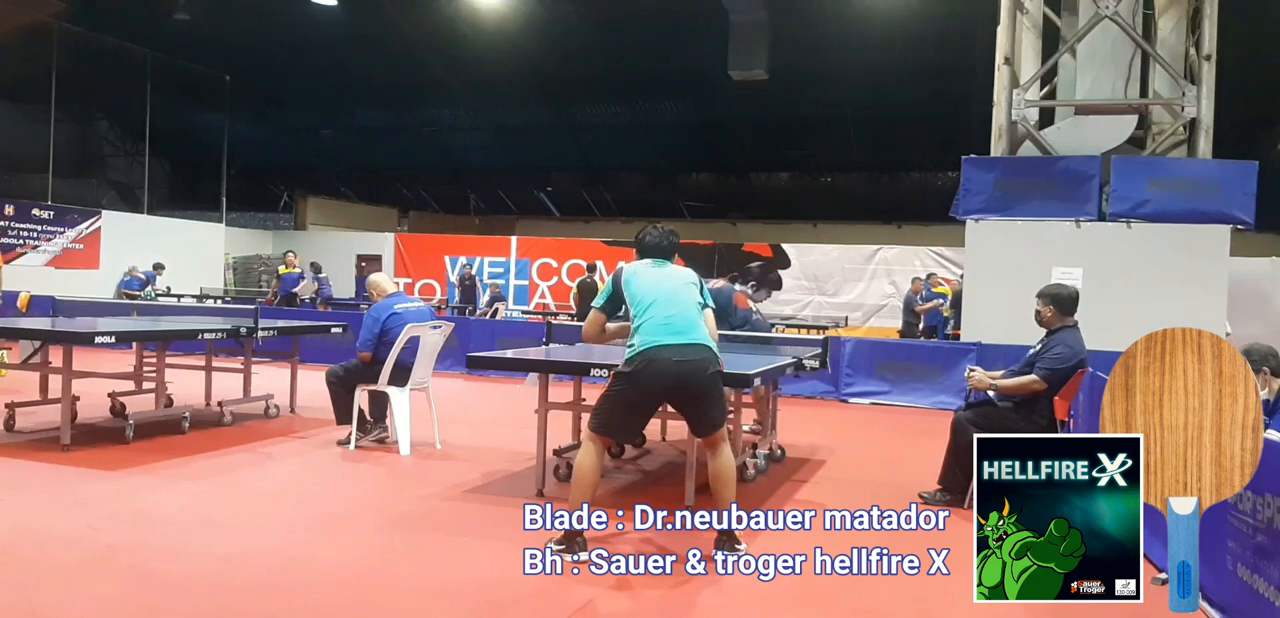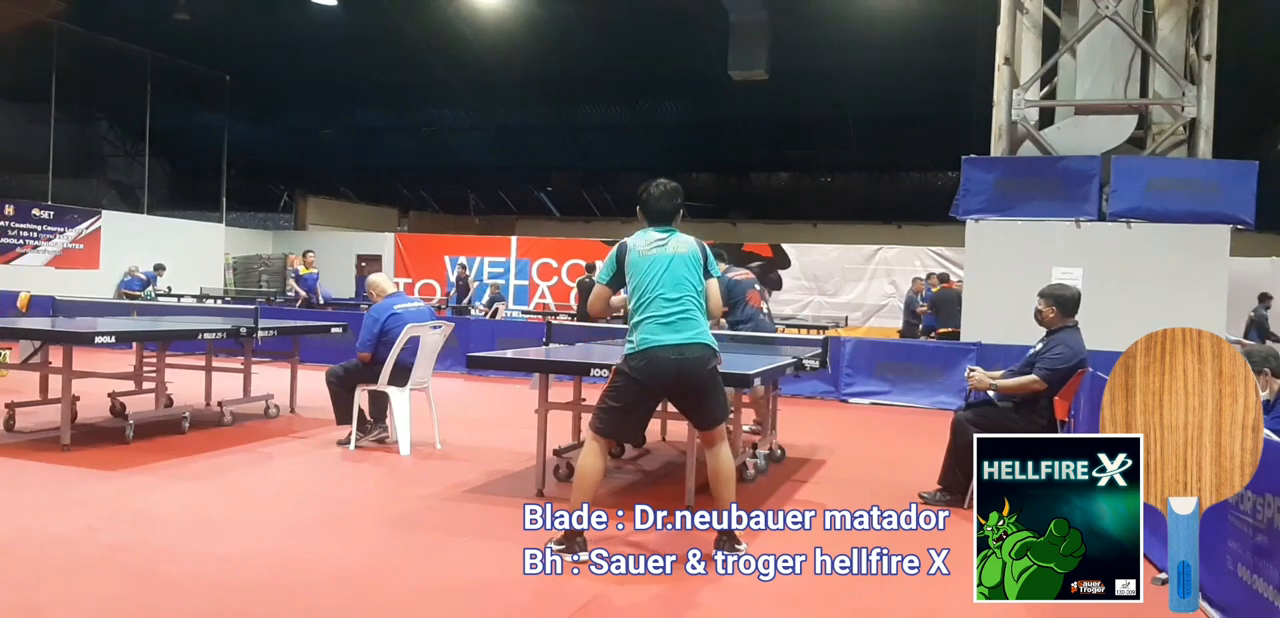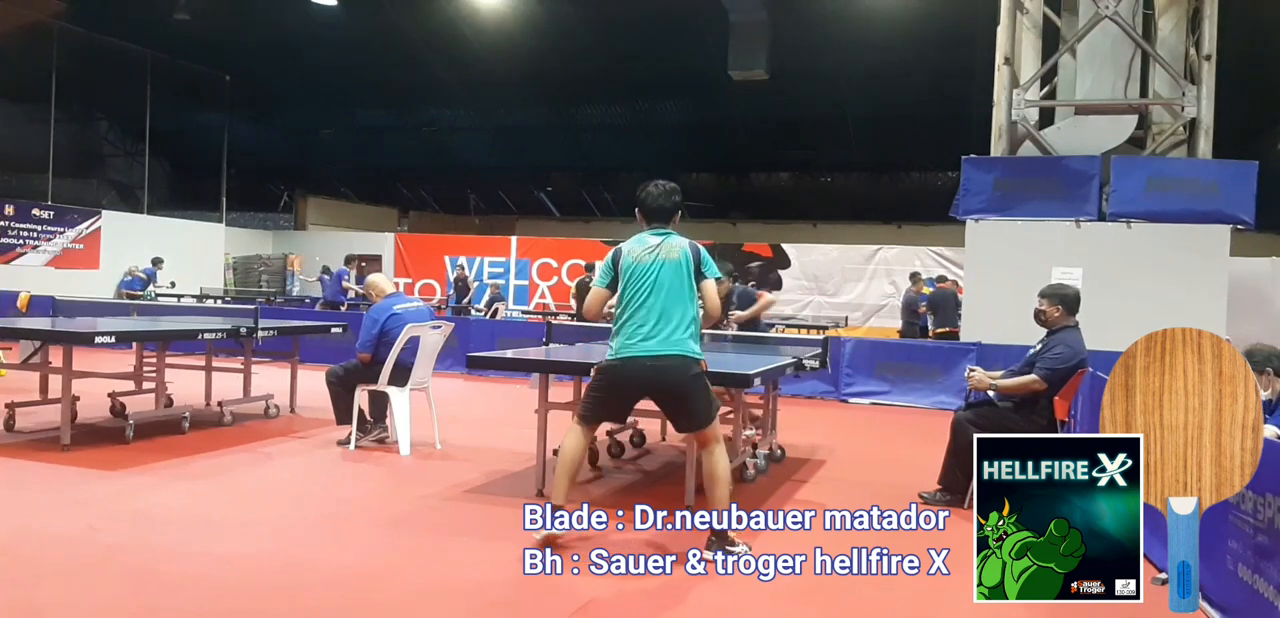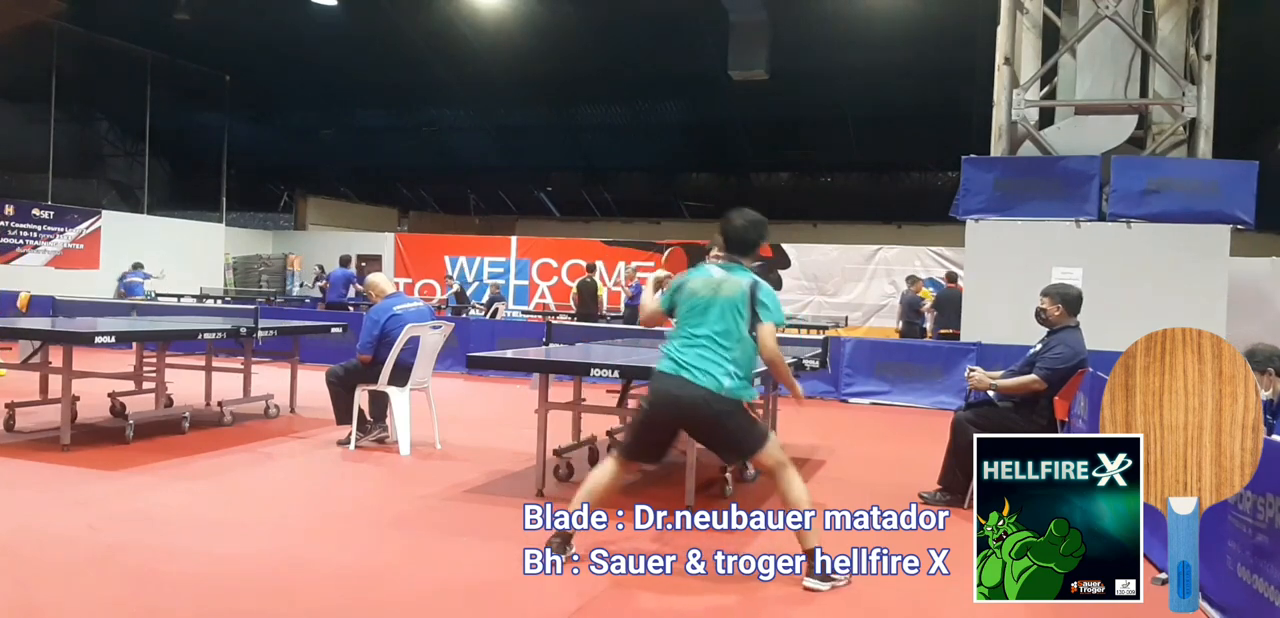
dt=1s
person 1, frame 1
left shoulder: (625, 273)
right shoulder: (691, 276)
left elbow: (590, 333)
right elbow: (712, 335)
left hip: (647, 360)
right hip: (700, 359)
left knee: (594, 439)
right knee: (718, 442)
left ankle: (573, 537)
right ankle: (727, 537)
person 1, frame 2
left shoulder: (626, 248)
right shoulder: (697, 248)
left elbow: (595, 308)
right elbow: (715, 309)
left hip: (645, 356)
right hip: (698, 353)
left knee: (597, 440)
right knee: (717, 440)
left ankle: (573, 538)
right ankle: (727, 537)
person 1, frame 3
left shoulder: (621, 252)
right shoulder: (693, 251)
left elbow: (591, 311)
right elbow: (714, 310)
left hip: (624, 361)
right hip: (680, 362)
left knee: (582, 426)
right knee: (712, 441)
left ankle: (554, 515)
right ankle: (719, 537)
person 1, frame 4
left shoulder: (693, 277)
right shoulder: (759, 289)
left elbow: (647, 317)
right elbow: (770, 352)
left wrist: (650, 286)
right wrist: (794, 387)
left hip: (666, 388)
right hip: (718, 398)
left knee: (620, 461)
right knee: (781, 466)
left ankle: (560, 536)
right ankle: (816, 564)
person 2, frame 1
left shoulder: (1065, 346)
right shoulder: (1058, 337)
left elbow: (1037, 382)
right elbow: (1025, 372)
left wrist: (991, 385)
right wrist: (988, 374)
left hip: (1035, 418)
right hip: (1025, 409)
left knee: (964, 421)
right knee: (965, 411)
left ankle: (954, 491)
right ankle: (960, 484)
person 2, frame 2
left shoulder: (1066, 346)
right shoulder: (1057, 337)
left elbow: (1036, 382)
right elbow: (1024, 371)
left wrist: (991, 385)
right wrist: (988, 374)
left hip: (1035, 419)
right hip: (1025, 409)
left knee: (964, 421)
right knee: (964, 411)
left ankle: (955, 490)
right ankle: (963, 484)
person 2, frame 3
left shoulder: (1066, 345)
right shoulder: (1057, 337)
left elbow: (1036, 382)
right elbow: (1024, 371)
left wrist: (991, 385)
right wrist: (988, 374)
left hip: (1035, 419)
right hip: (1024, 409)
left knee: (964, 421)
right knee: (965, 411)
left ankle: (955, 490)
right ankle: (961, 484)
person 2, frame 4
left shoulder: (1066, 345)
right shoulder: (1058, 337)
left elbow: (1036, 382)
right elbow: (1024, 372)
left wrist: (991, 385)
right wrist: (988, 374)
left hip: (1034, 419)
right hip: (1024, 409)
left knee: (964, 421)
right knee: (965, 411)
left ankle: (955, 491)
right ankle: (961, 484)
person 3, frame 1
left shoulder: (378, 310)
right shoulder: (425, 306)
left elbow: (364, 355)
left wrist: (365, 357)
left hip: (393, 373)
left knee: (334, 375)
right knee: (377, 367)
left ankle: (363, 428)
right ankle: (378, 424)
person 3, frame 2
left shoulder: (378, 310)
right shoulder: (425, 306)
left elbow: (364, 356)
left wrist: (365, 355)
left hip: (394, 374)
left knee: (334, 375)
right knee: (377, 366)
left ankle: (362, 427)
right ankle: (378, 424)
person 3, frame 3
left shoulder: (377, 310)
right shoulder: (424, 306)
left elbow: (364, 356)
left wrist: (364, 356)
left hip: (394, 373)
left knee: (335, 375)
right knee: (377, 366)
left ankle: (363, 427)
right ankle: (378, 424)
person 3, frame 4
left shoulder: (377, 311)
right shoulder: (424, 306)
left elbow: (364, 356)
left wrist: (362, 356)
left hip: (394, 373)
left knee: (334, 375)
right knee: (377, 366)
left ankle: (363, 427)
right ankle: (378, 424)
